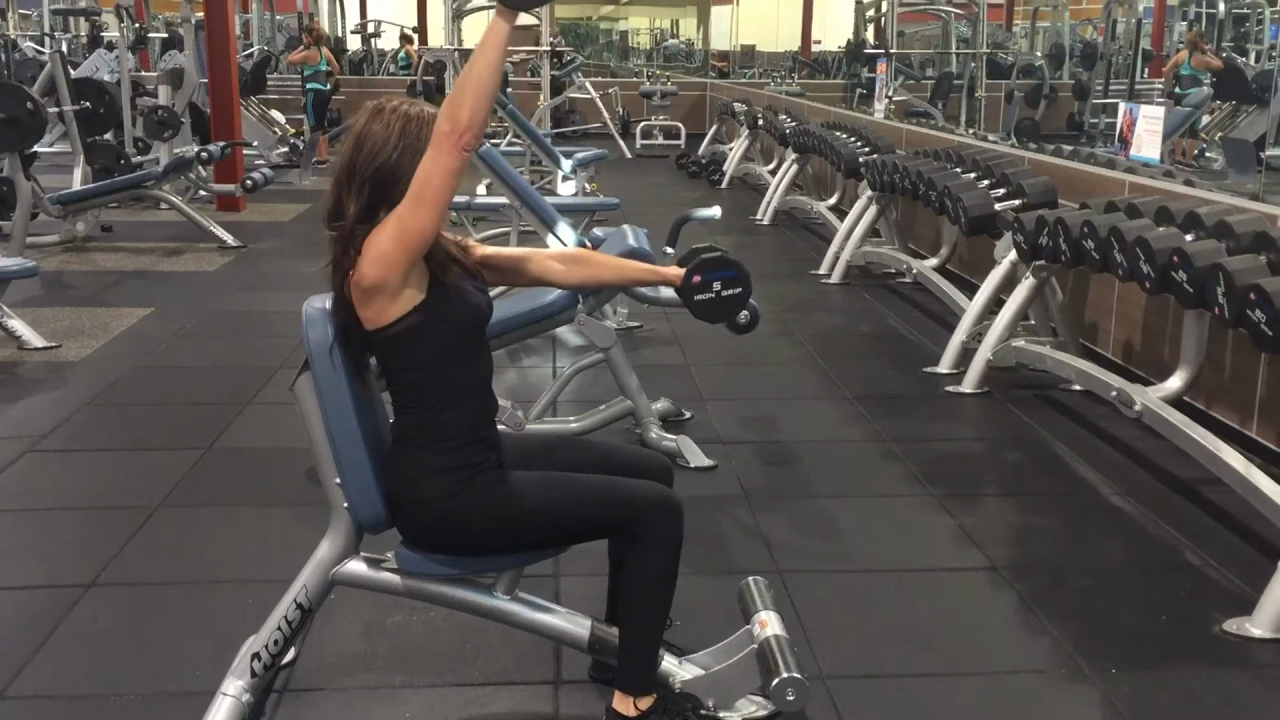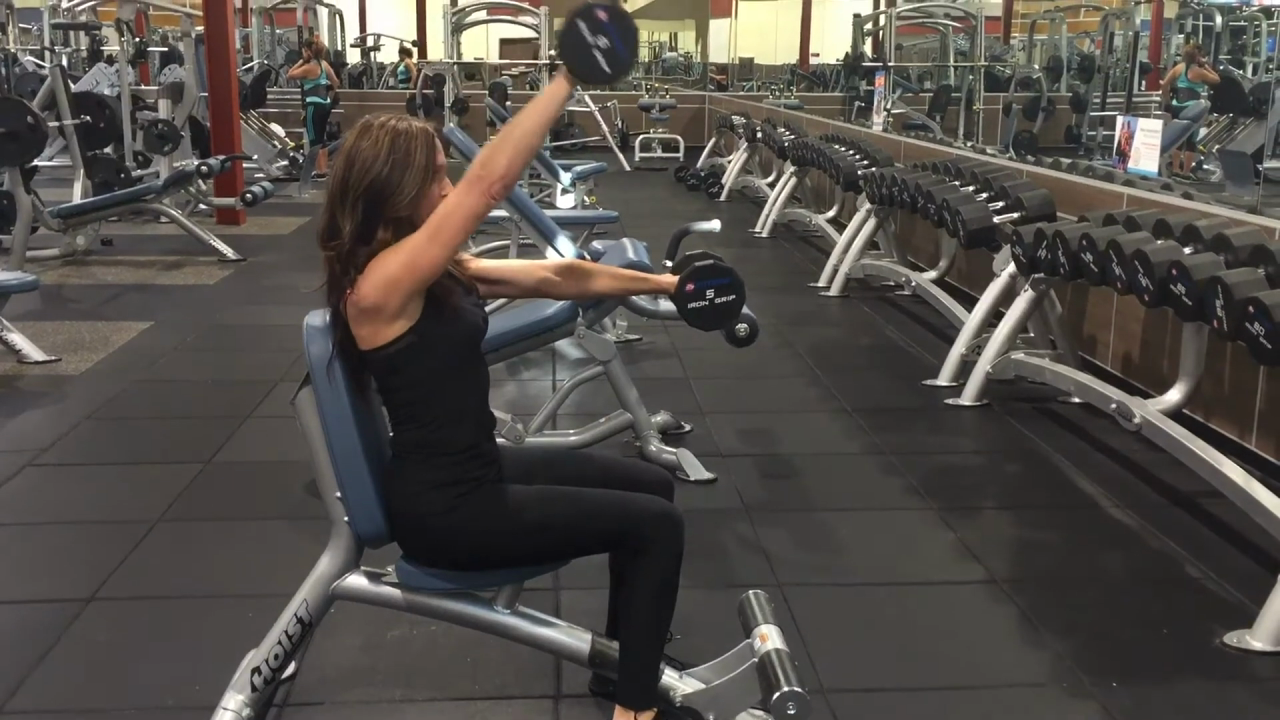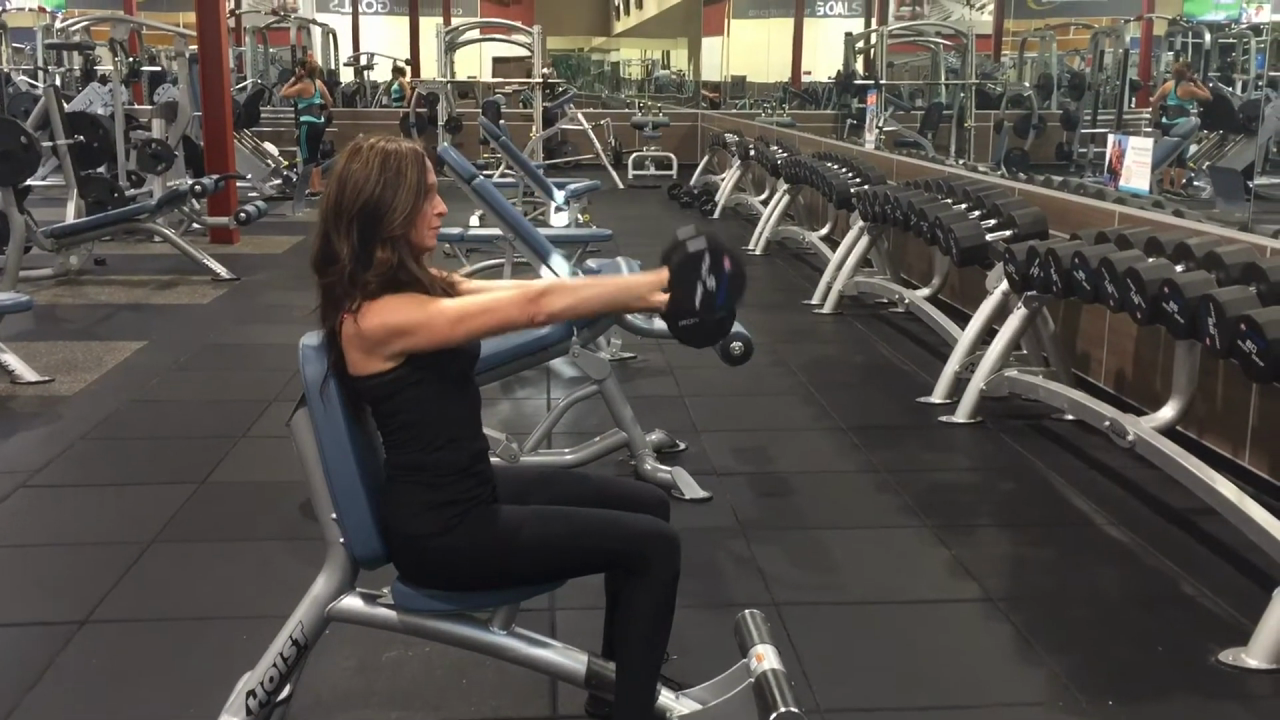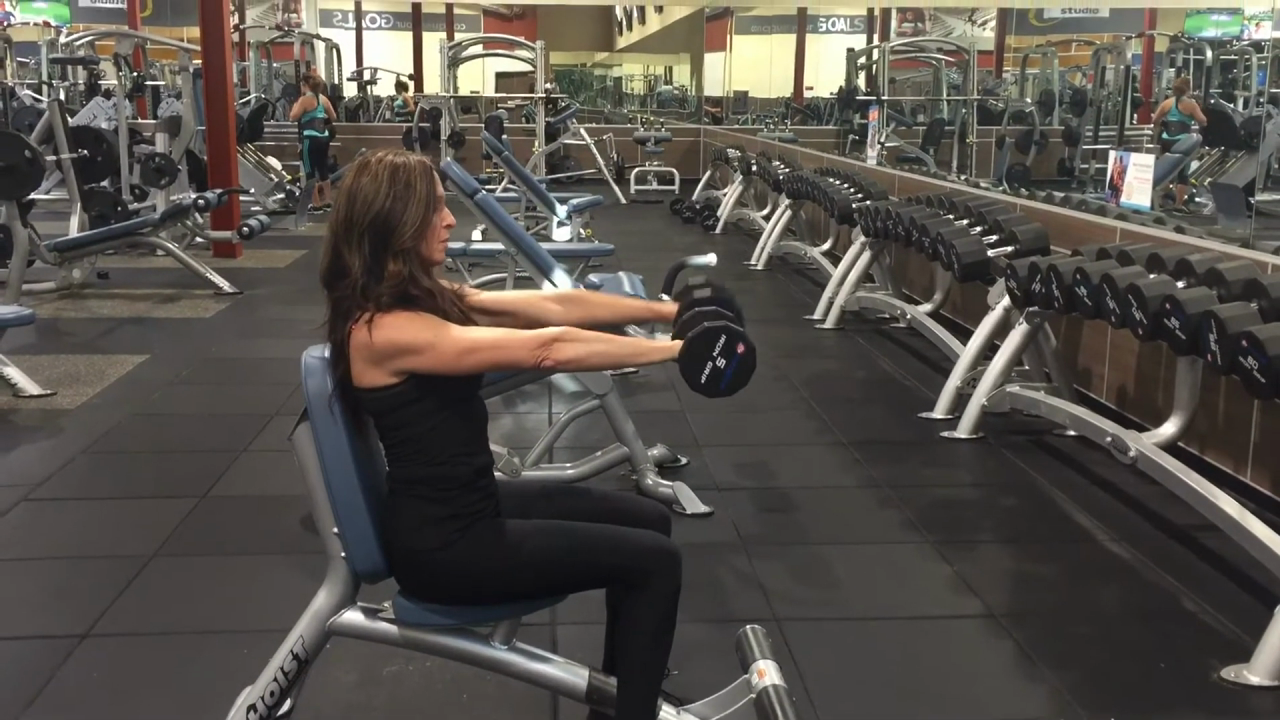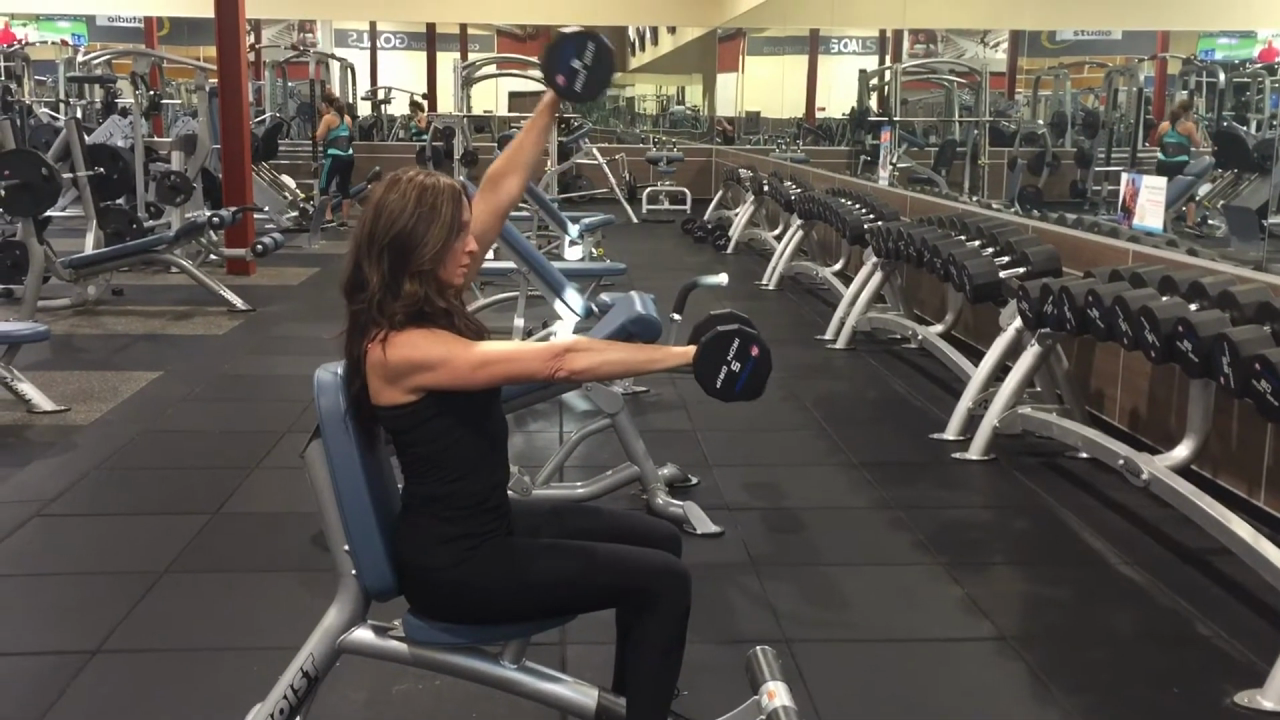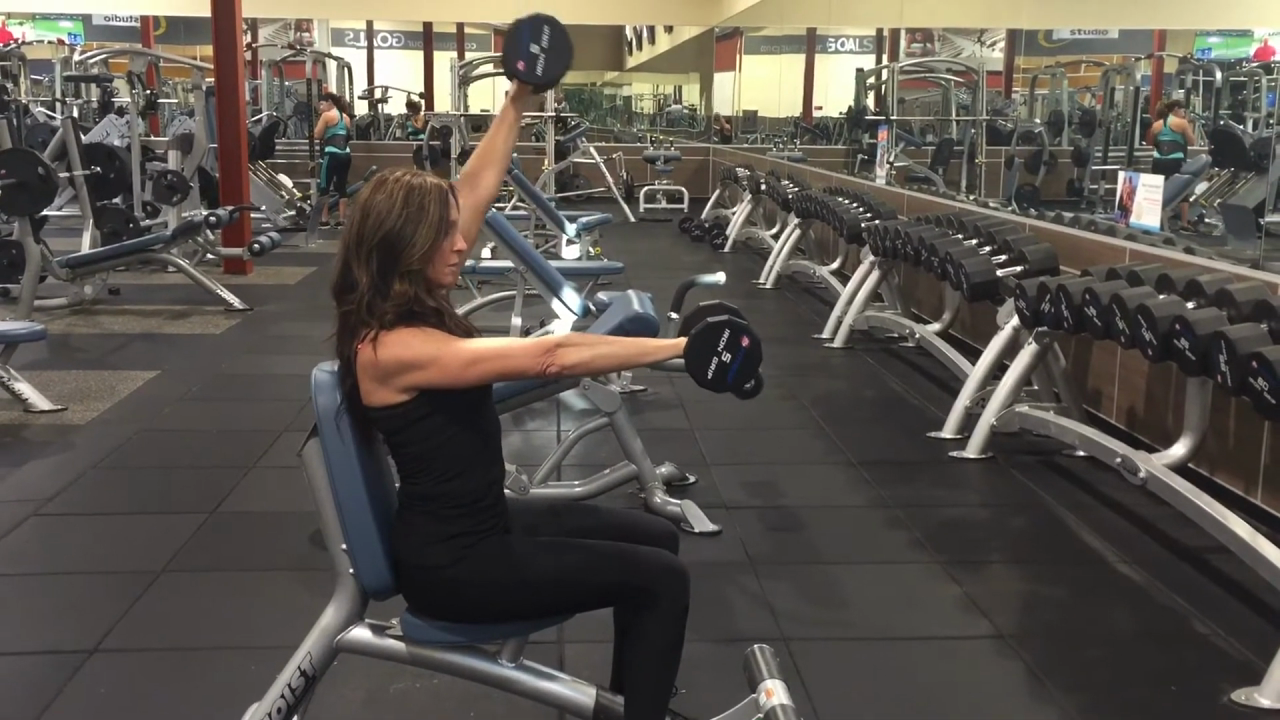
dt=0.7s
person 1, frame 1
left shoulder: (435, 258)
right shoulder: (382, 265)
left elbow: (558, 264)
right elbow: (457, 139)
left wrist: (669, 277)
left hip: (475, 456)
right hip: (445, 494)
left knee: (652, 473)
right knee: (656, 511)
left ankle: (623, 644)
person 1, frame 2
left shoulder: (430, 273)
right shoulder: (378, 284)
left elbow: (555, 275)
right elbow: (486, 184)
left wrist: (663, 283)
right wrist: (563, 82)
left hip: (475, 469)
right hip: (444, 508)
left knee: (651, 485)
right knee: (656, 524)
left ankle: (625, 658)
person 1, frame 3
left shoulder: (406, 283)
right shoulder: (377, 315)
left elbow: (533, 291)
right elbow: (533, 303)
left wrist: (653, 297)
right wrist: (661, 280)
left hip: (463, 482)
right hip: (436, 529)
left knee: (644, 506)
right knee: (649, 544)
person 1, frame 4
left shoulder: (423, 297)
right shoulder: (383, 330)
left elbow: (551, 305)
right elbow: (545, 349)
left wrist: (663, 312)
right wrist: (674, 349)
left hip: (472, 503)
right hip: (443, 543)
left knee: (648, 521)
right knee: (655, 562)
person 1, frame 5
left shoulder: (424, 305)
right shoulder: (400, 348)
left elbow: (501, 193)
right elbow: (557, 361)
left wrist: (550, 108)
right wrist: (688, 354)
left hip: (483, 523)
right hip: (453, 563)
left knee: (658, 541)
right knee: (665, 581)
person 1, frame 6
left shoulder: (412, 308)
right shoulder: (391, 348)
left elbow: (478, 187)
right elbow: (548, 356)
left wrist: (516, 99)
right wrist: (681, 345)
left hip: (481, 521)
right hip: (451, 560)
left knee: (655, 539)
right knee: (662, 578)
